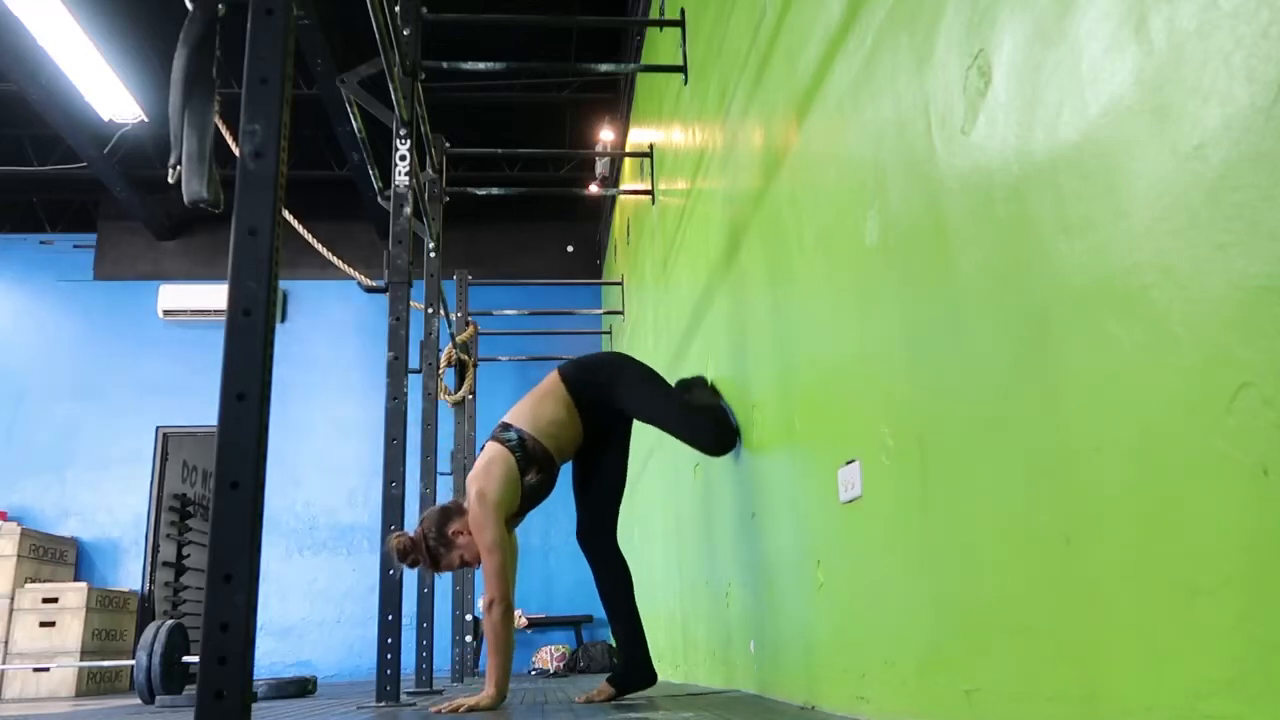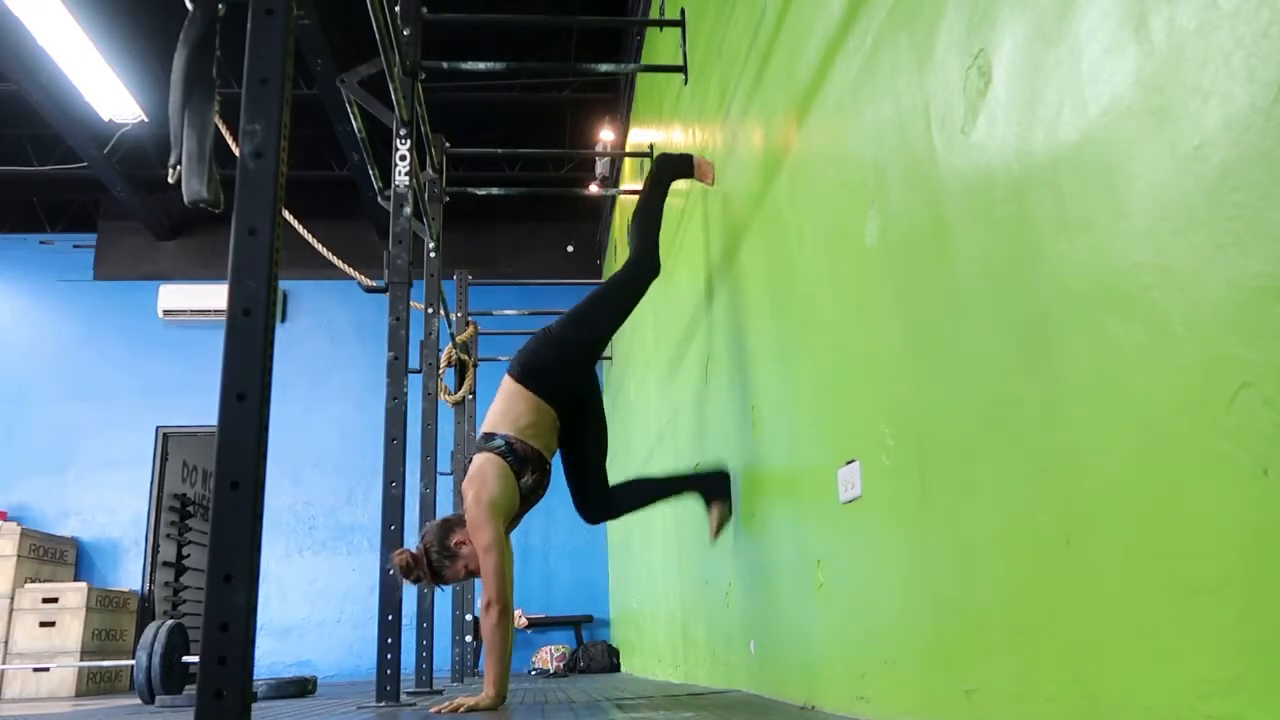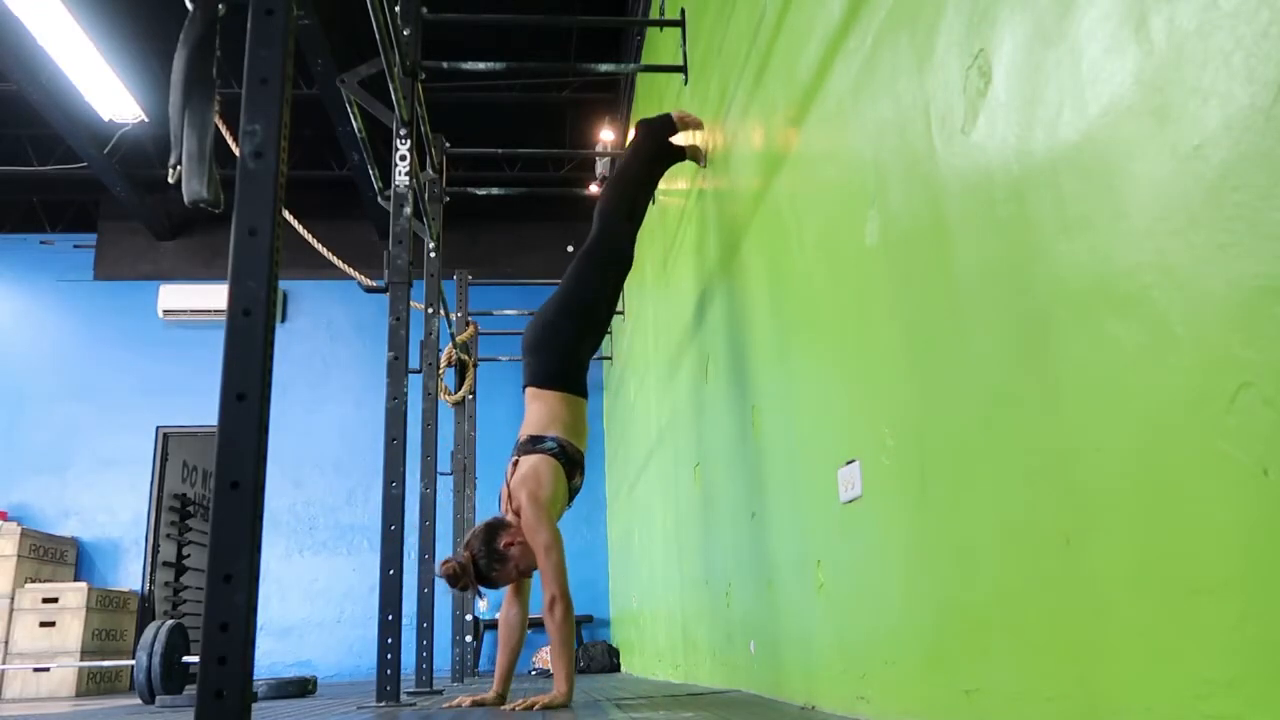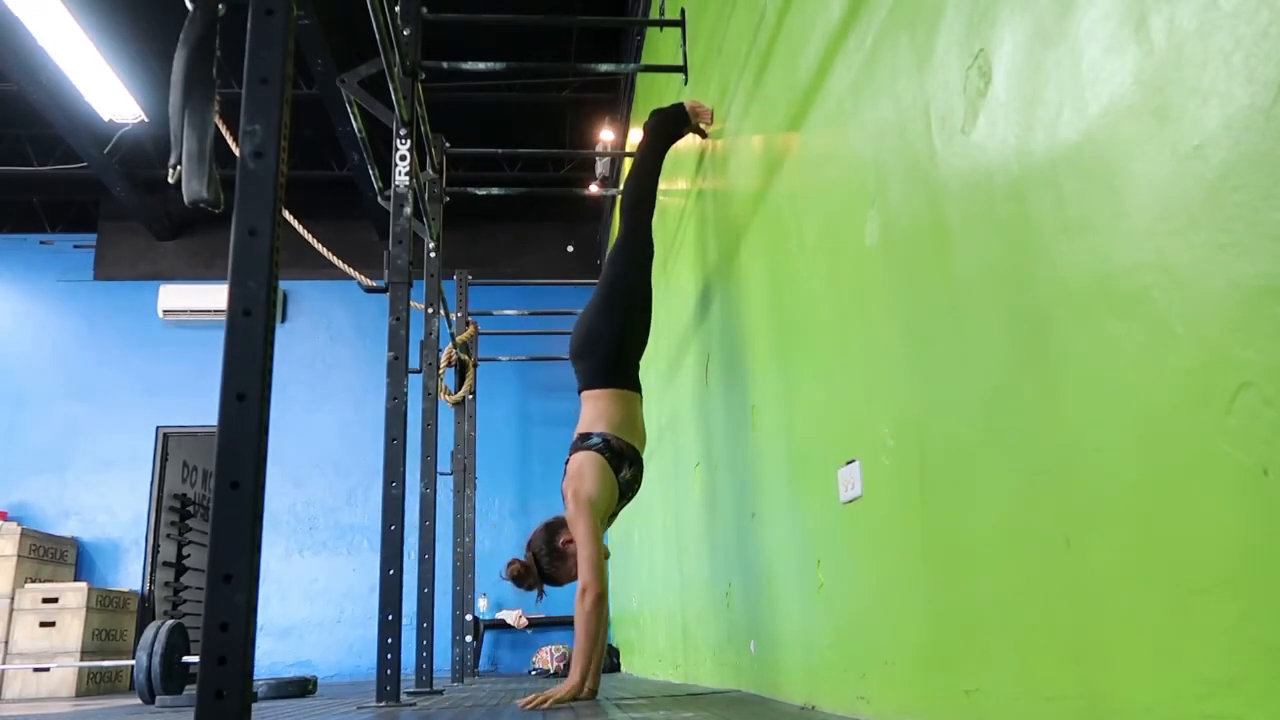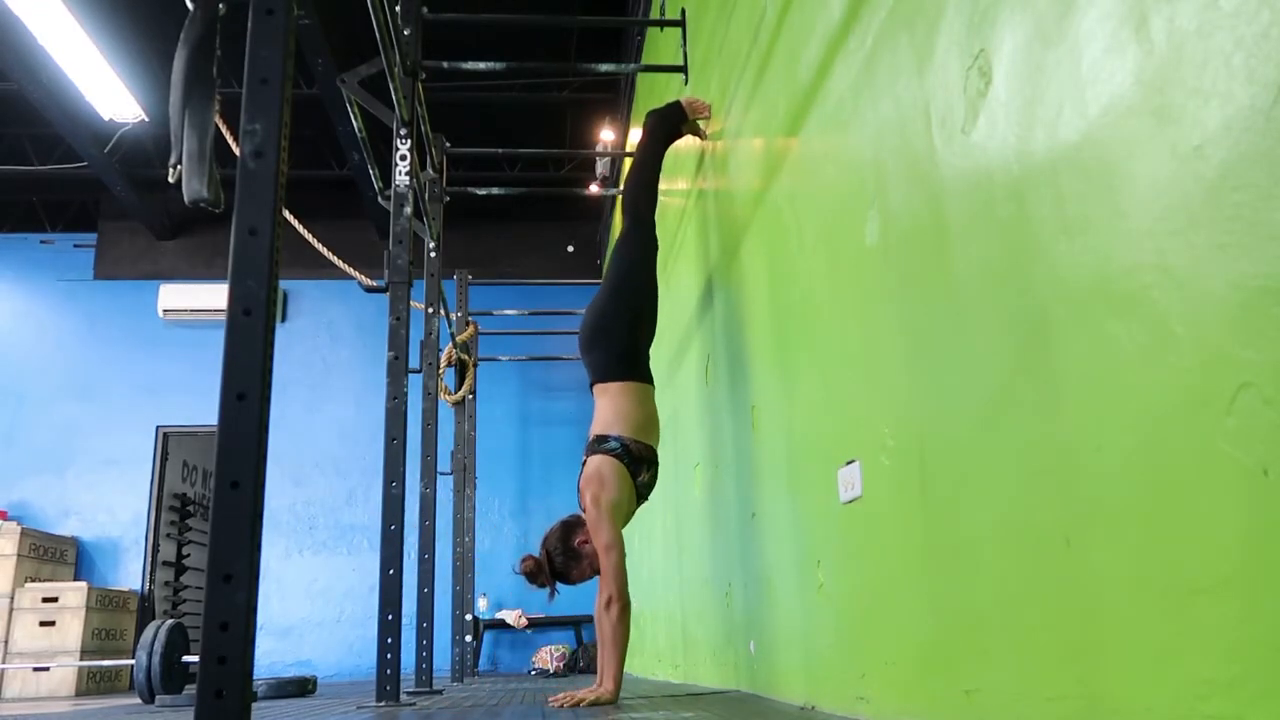
dt=1s
person 1, frame 1
left shoulder: (483, 504)
right shoulder: (493, 508)
left elbow: (497, 603)
right elbow: (499, 603)
left wrist: (493, 691)
right wrist: (495, 689)
left hip: (603, 383)
right hip: (592, 405)
left knee: (715, 440)
right knee: (596, 538)
left ankle: (695, 394)
right ankle: (634, 666)
person 1, frame 2
left shoulder: (482, 509)
right shoulder: (487, 513)
left elbow: (494, 605)
right elbow: (499, 605)
left wrist: (490, 693)
right wrist: (493, 691)
left hip: (554, 367)
right hip: (559, 385)
left knee: (641, 266)
right knee: (595, 505)
left ankle: (668, 169)
right ankle: (705, 483)
person 1, frame 3
left shoulder: (527, 505)
right shoulder: (517, 512)
left elbow: (556, 600)
right elbow: (517, 604)
left wrist: (563, 689)
right wrist: (497, 690)
left hip: (557, 346)
right hip: (556, 354)
left knee: (609, 239)
right knee: (609, 245)
left ankle: (658, 137)
person 1, frame 4
left shoulder: (583, 501)
right shoulder: (586, 505)
left elbow: (592, 593)
right elbow: (594, 593)
left wrist: (578, 679)
right wrist: (587, 680)
left hip: (606, 354)
right hip: (606, 363)
left knee: (633, 235)
right knee: (632, 243)
left ankle: (668, 127)
person 1, frame 5
left shoulder: (598, 499)
left elbow: (614, 597)
left wrist: (609, 685)
right wrist: (602, 682)
left hip: (617, 349)
right hip: (615, 353)
left knee: (637, 228)
right knee: (637, 235)
left ankle: (666, 126)
